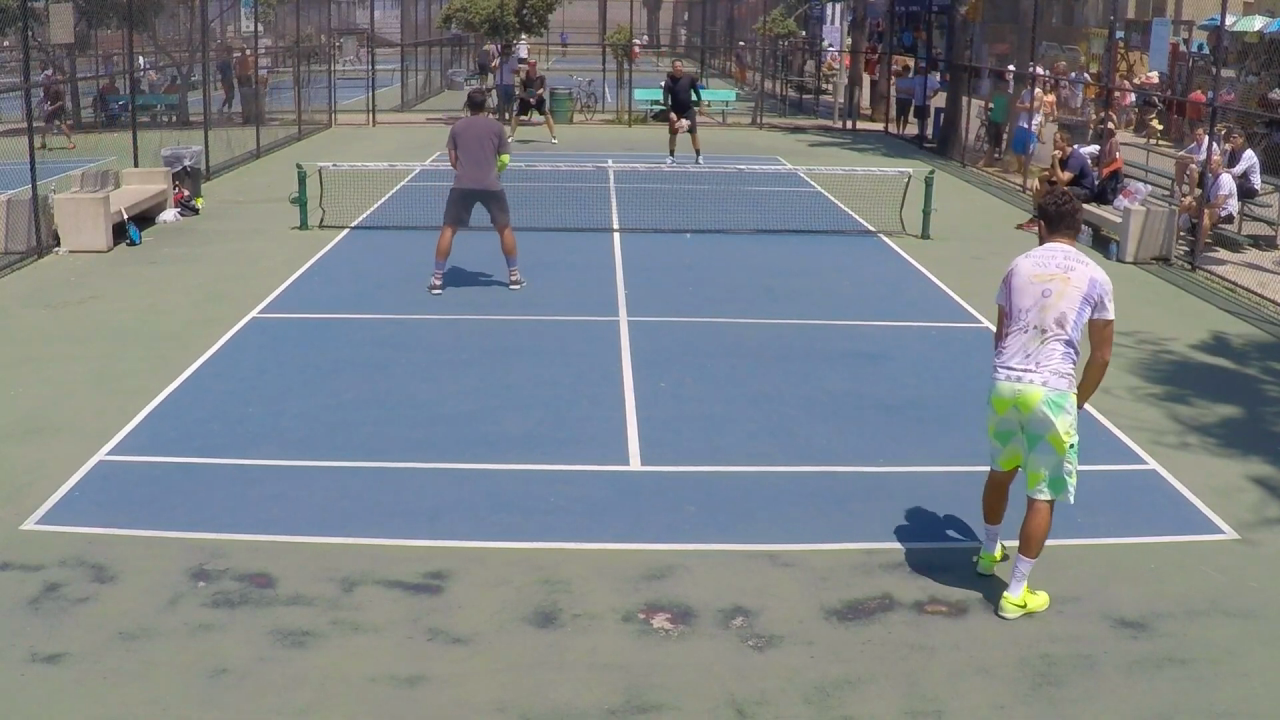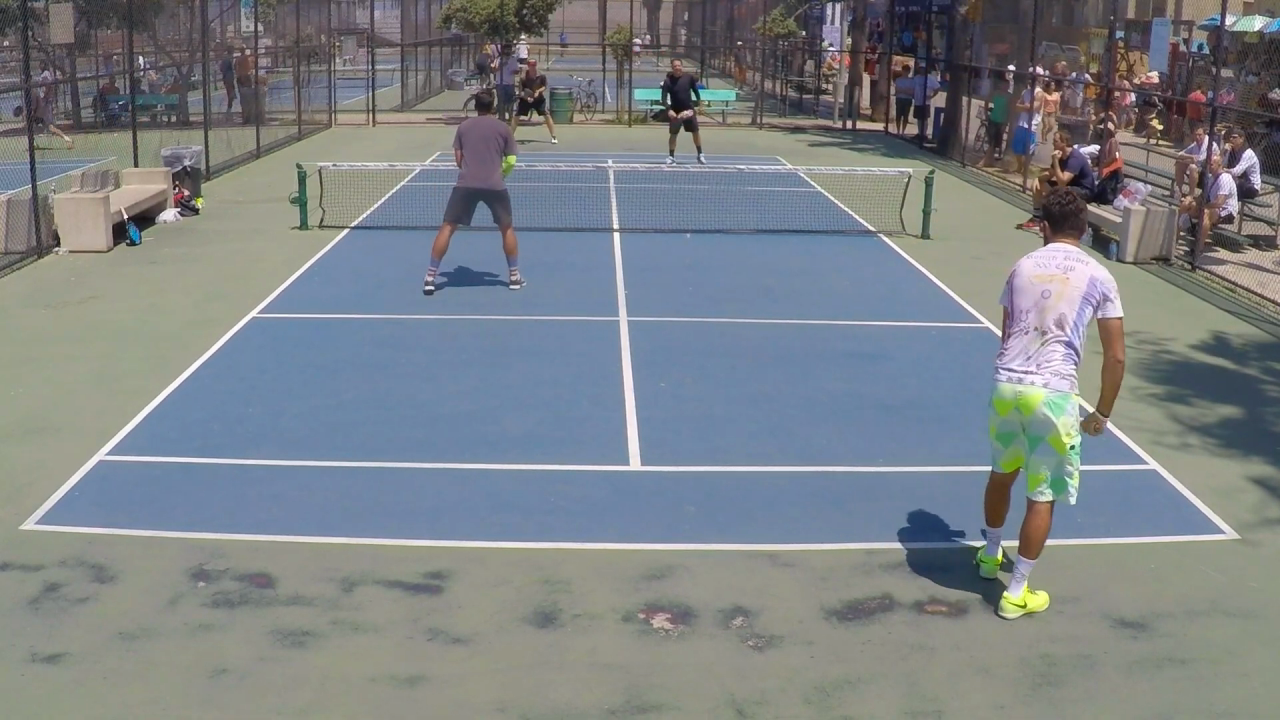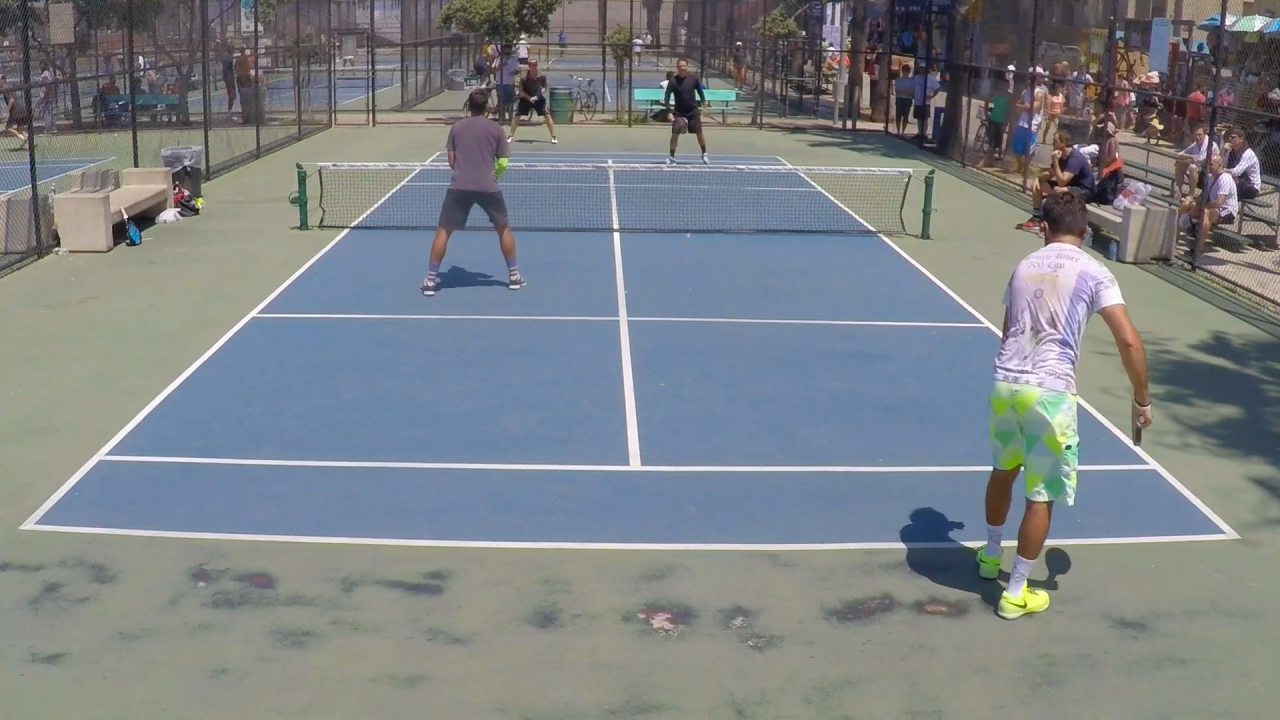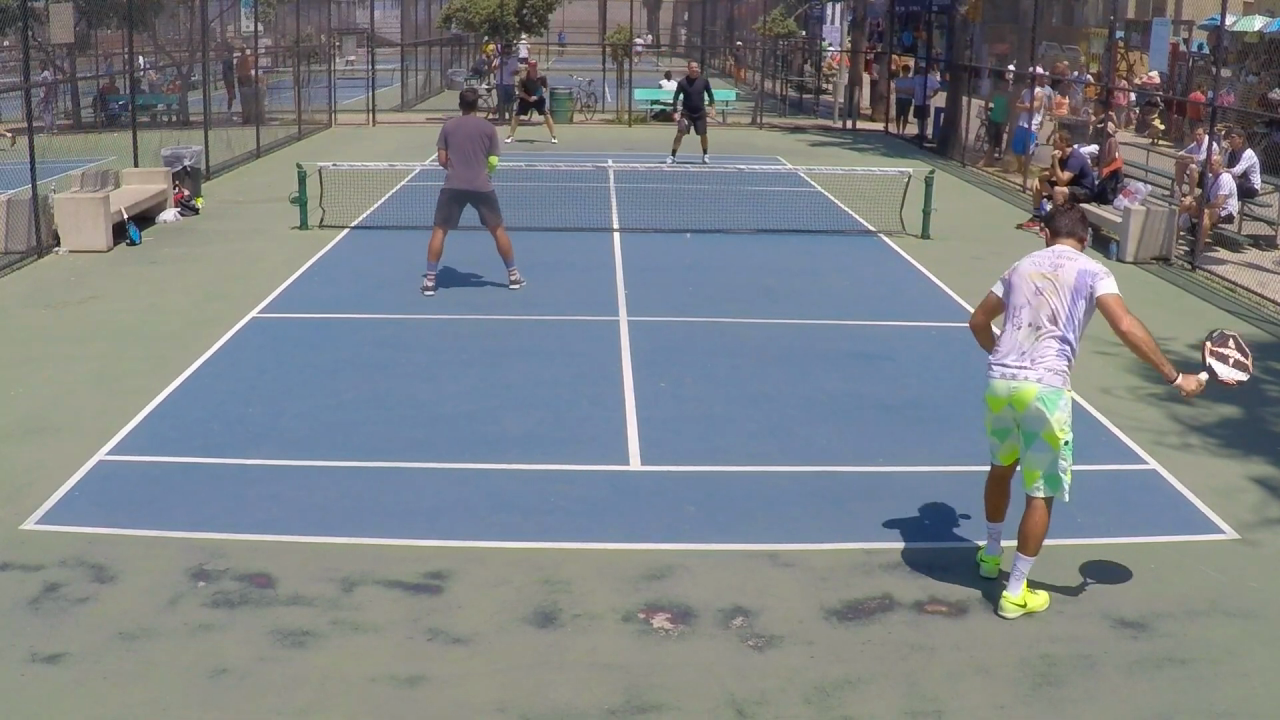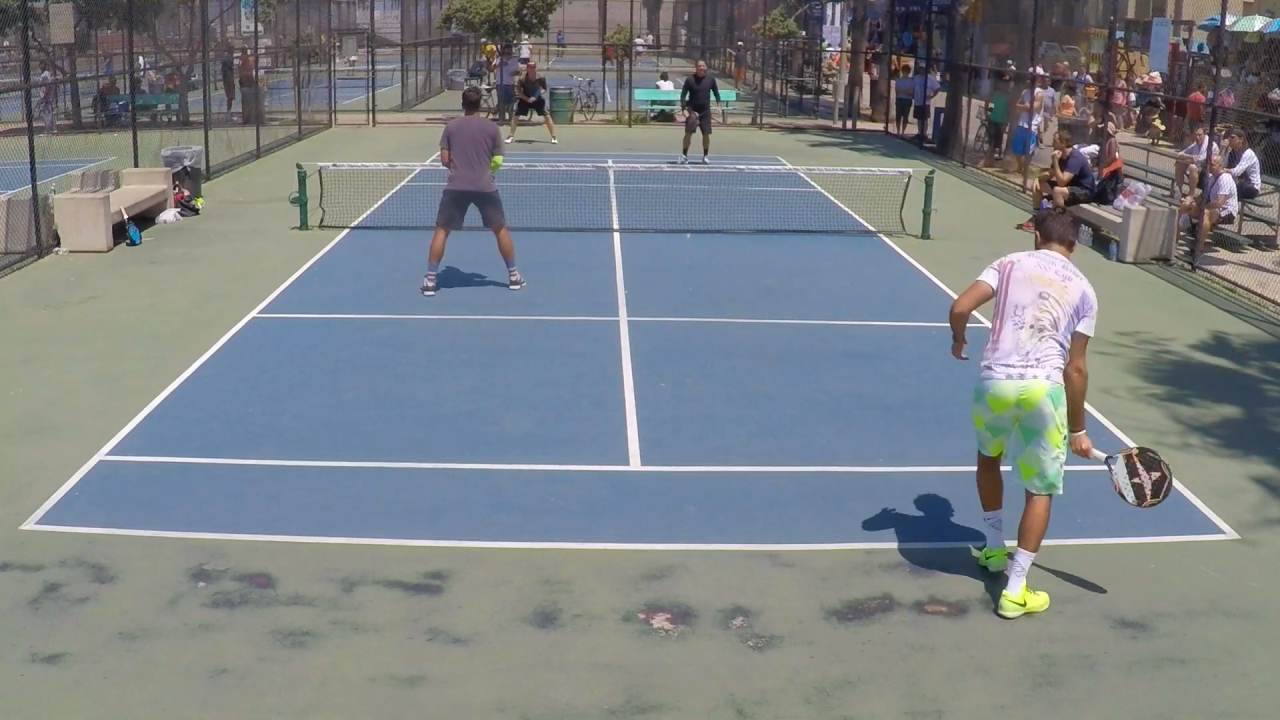
dt=0.2s
person 1, frame 1
left shoulder: (1019, 266)
right shoulder: (1095, 278)
right elbow: (1101, 356)
right wrist: (1077, 402)
left hip: (1004, 384)
right hip: (1051, 392)
left knee: (1001, 471)
right knee: (1043, 496)
left ankle: (989, 552)
right ankle: (1016, 594)
person 1, frame 2
left shoulder: (1022, 267)
right shoulder: (1098, 277)
right elbow: (1116, 356)
right wrist: (1102, 413)
left hip: (1005, 385)
right hip: (1053, 394)
left knee: (1001, 475)
right knee: (1042, 497)
left ankle: (990, 555)
right ankle: (1016, 594)
person 1, frame 3
left shoulder: (1023, 266)
right shoulder: (1093, 272)
right elbow: (1129, 342)
right wrist: (1142, 402)
left hip: (1003, 384)
right hip: (1049, 393)
left knee: (1002, 472)
right knee: (1041, 496)
left ankle: (991, 555)
right ankle: (1016, 593)
person 1, frame 4
left shoulder: (1020, 267)
right shoulder: (1090, 271)
left elbow: (978, 321)
right elbow: (1127, 327)
right wrist: (1175, 377)
left hip: (998, 382)
right hip: (1045, 389)
left knee: (1001, 468)
right knee: (1041, 493)
left ankle: (991, 554)
right ankle: (1015, 592)
person 1, frame 5
left shoulder: (1010, 263)
right shoulder: (1083, 289)
left elbow: (959, 309)
right elbow: (1075, 368)
left wrist: (958, 341)
right wrist: (1078, 430)
left hip: (995, 383)
right hip: (1044, 389)
left knee: (988, 458)
right knee: (1041, 491)
left ankle: (994, 550)
right ankle: (1015, 591)
person 2, frame 1
left shoulder: (457, 127)
right shoulder: (497, 127)
left elbow: (453, 161)
right elbow: (505, 160)
left hip: (462, 185)
right hip: (491, 185)
left knee: (448, 229)
right knee: (504, 228)
left ankle: (438, 279)
right ankle: (514, 276)
person 2, frame 2
left shoulder: (464, 127)
right shoulder: (504, 128)
left elbow: (459, 160)
right elbow: (511, 162)
left hip: (466, 184)
right hip: (495, 186)
left knee: (447, 227)
right knee: (507, 228)
left ankle: (431, 276)
right ankle: (514, 276)
person 2, frame 3
left shoulder: (457, 128)
right shoulder: (496, 129)
left elbow: (451, 161)
right elbow: (503, 163)
left hip: (459, 186)
right hip: (488, 187)
left knee: (444, 231)
right knee: (503, 229)
left ankle: (430, 280)
right ankle: (514, 276)
person 2, frame 4
left shoulder: (448, 126)
right shoulder: (488, 128)
left elbow: (442, 160)
right elbow: (493, 162)
left hip: (453, 186)
right hip: (482, 187)
left knee: (439, 230)
right knee: (497, 229)
left ankle: (430, 280)
right ankle: (513, 276)
person 2, frame 5
left shoulder: (451, 127)
right shoulder: (491, 128)
left elbow: (444, 160)
right elbow: (497, 162)
left hip: (456, 187)
right hip: (485, 187)
left knee: (442, 231)
right knee: (501, 230)
left ankle: (431, 280)
right ankle: (513, 276)
